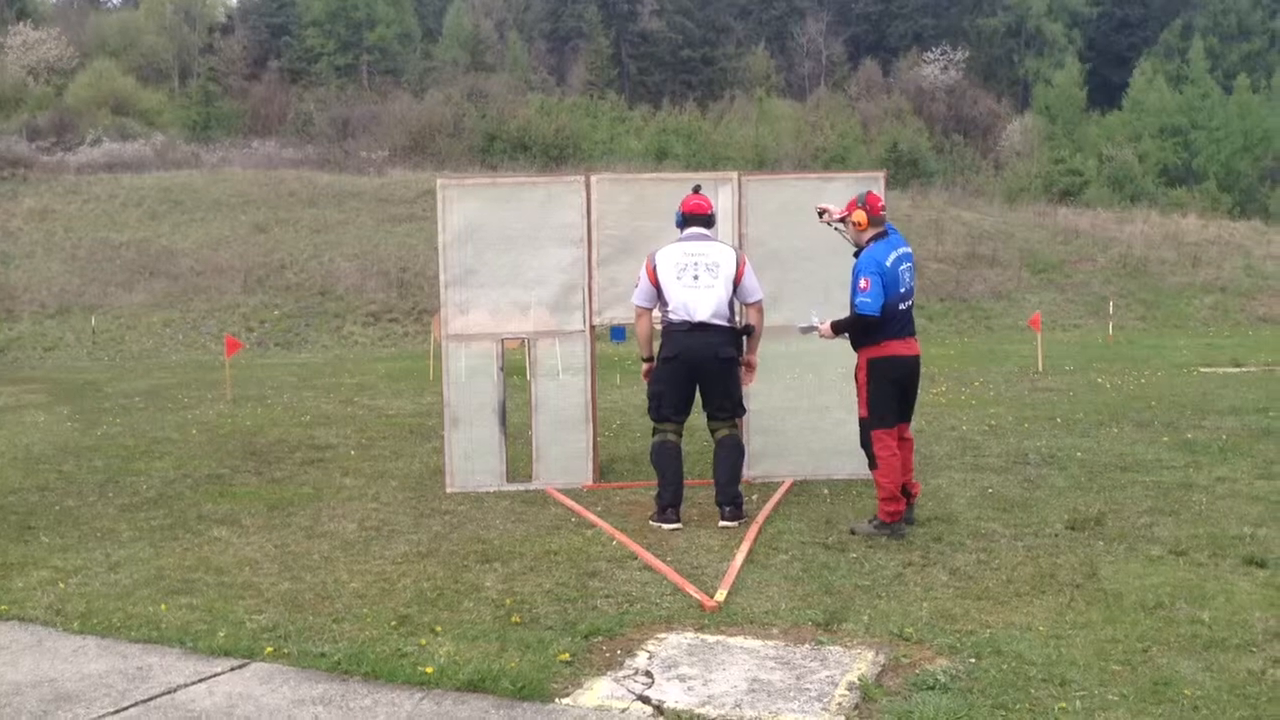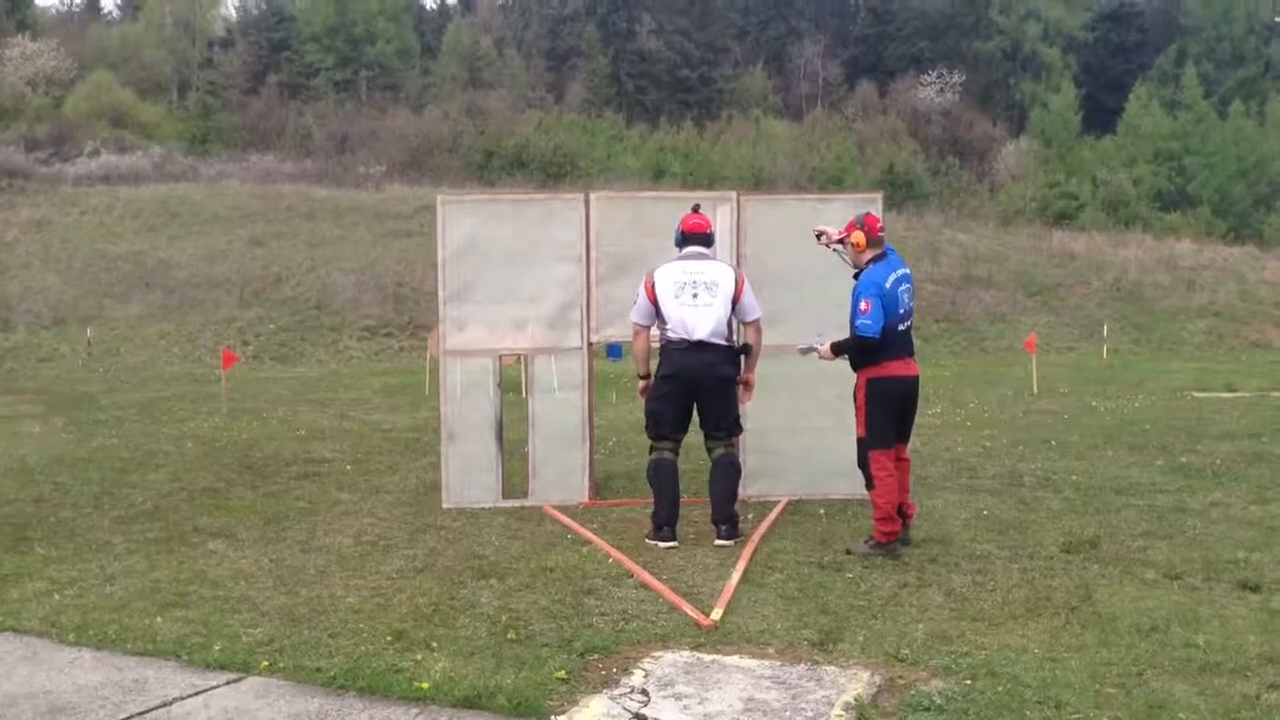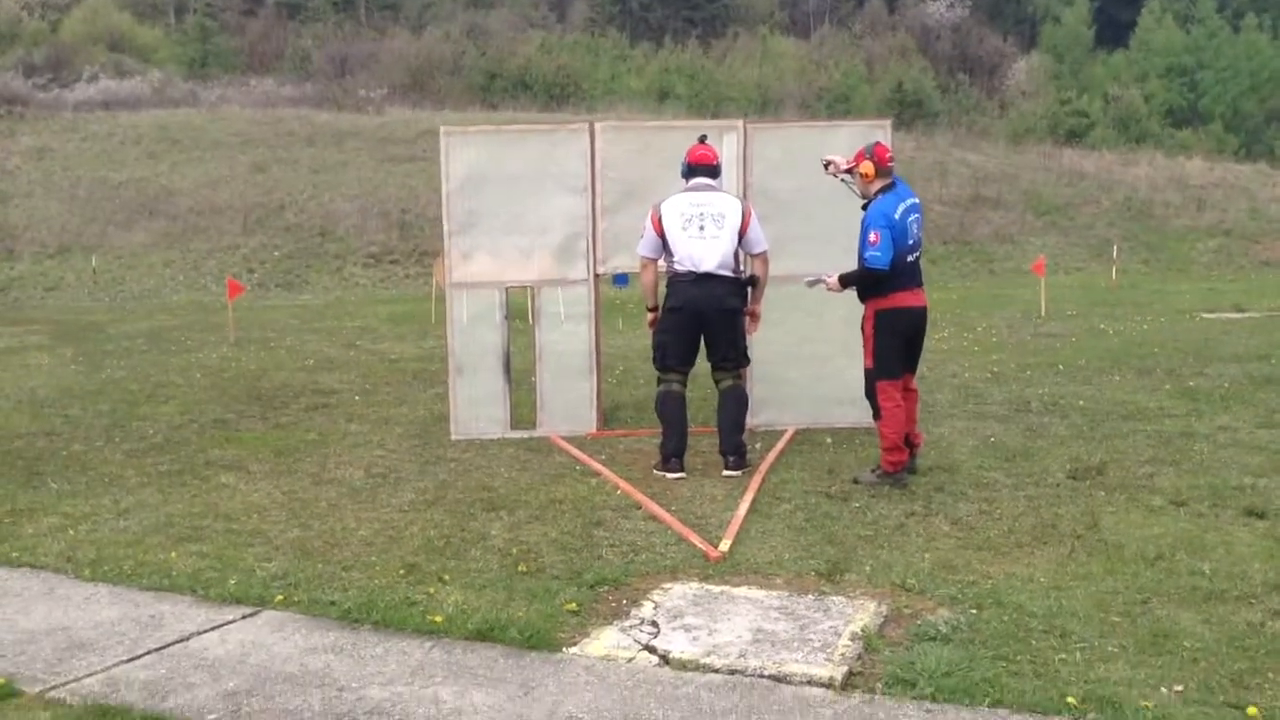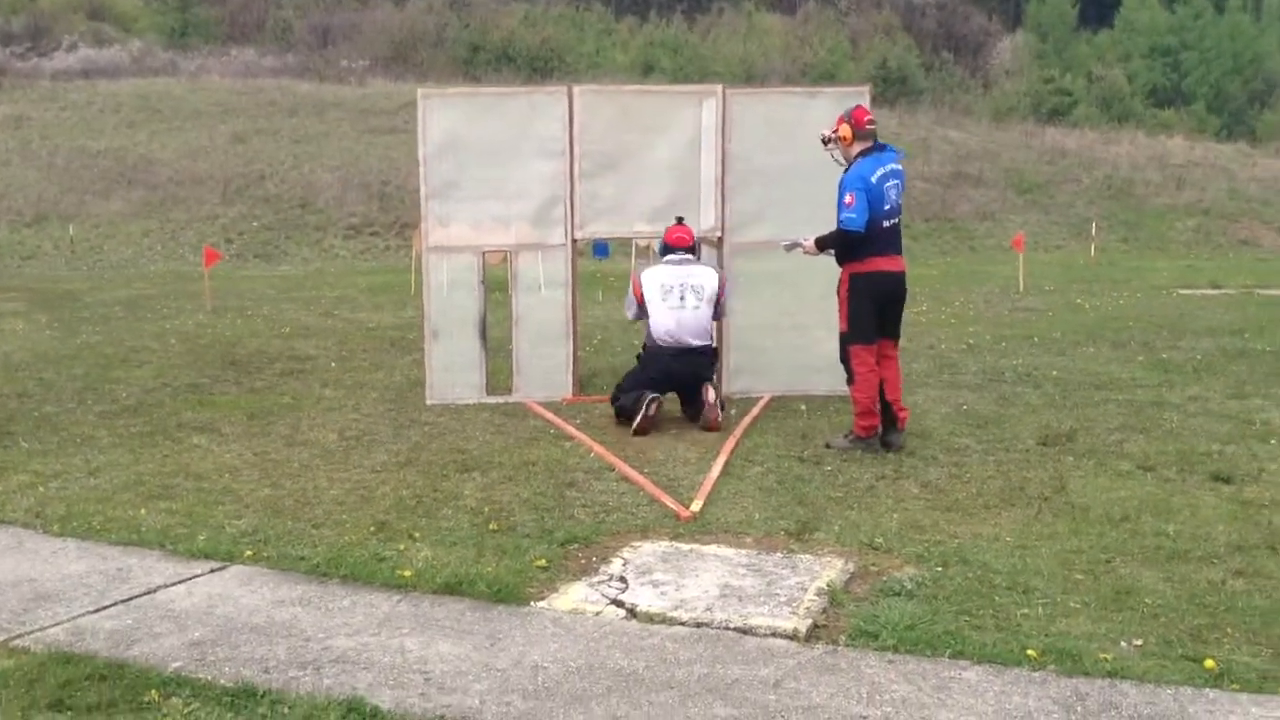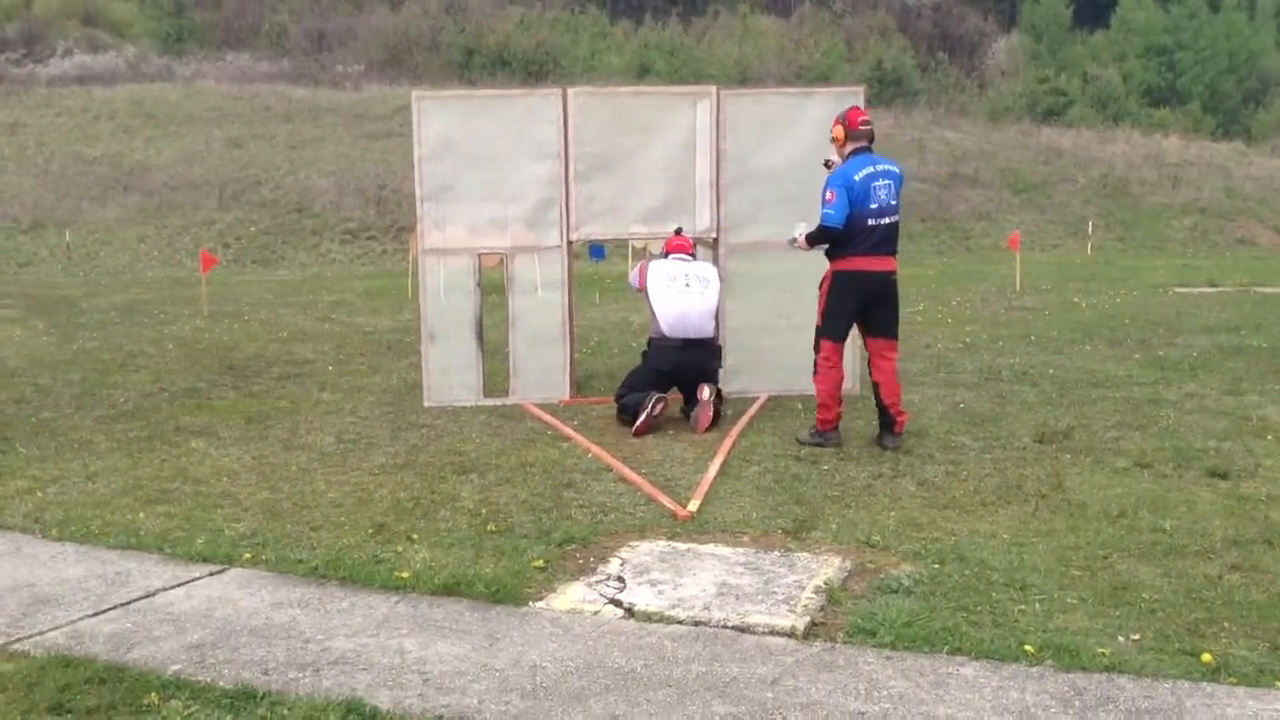
dt=1s
person 1, frame 1
left shoulder: (868, 260)
right shoulder: (898, 242)
left elbow: (866, 315)
right elbow: (880, 228)
left wrist: (835, 328)
right wrist: (841, 217)
left hip: (880, 358)
right hip: (908, 352)
left knee: (880, 438)
right knee: (900, 431)
left ankle: (890, 517)
right ankle: (906, 503)
person 1, frame 2
left shoulder: (869, 282)
right shoulder: (897, 263)
left elbow: (867, 337)
right elbow: (878, 248)
left wrist: (835, 349)
right wrist: (839, 237)
left hip: (879, 380)
right hip: (907, 373)
left knee: (877, 458)
right knee: (897, 452)
left ankle: (886, 537)
right ankle: (902, 523)
person 1, frame 3
left shoulder: (878, 212)
right shoulder: (906, 193)
left elbow: (876, 269)
right elbow: (886, 179)
left wrist: (843, 280)
right wrist: (847, 166)
left hip: (888, 310)
right hip: (915, 304)
left knee: (885, 388)
right knee: (904, 383)
left ankle: (892, 466)
right ankle: (909, 451)
person 1, frame 4
left shoulder: (854, 177)
right shoulder: (893, 161)
left elbow: (851, 231)
left wrist: (818, 244)
right wrist: (841, 147)
left hip: (863, 275)
right hip: (895, 272)
left knee: (860, 355)
right knee: (887, 352)
left ankle: (865, 432)
right ankle: (894, 427)
person 1, frame 5
left shoulder: (841, 177)
right shoulder: (894, 170)
left elbow: (832, 227)
left wrist: (808, 240)
left hip: (848, 274)
right hip: (885, 273)
left knee: (828, 351)
right knee: (884, 353)
left ankle: (827, 428)
right ankle: (892, 429)
person 2, frame 1
left shoulder: (659, 258)
right shoulder: (732, 256)
left elbow: (642, 314)
right elbow: (755, 308)
left wrist: (647, 358)
right wrist: (750, 353)
left hip: (676, 344)
right hip: (720, 344)
left knee: (667, 427)
right knee: (726, 426)
left ankle: (668, 510)
right ankle: (729, 508)
person 2, frame 2
left shoulder: (657, 276)
right shoulder: (731, 275)
left elbow: (640, 331)
right elbow: (753, 327)
left wrist: (644, 375)
right wrist: (749, 370)
left hip: (674, 362)
right hip: (718, 362)
left knee: (664, 445)
right knee: (723, 444)
left ankle: (664, 529)
right ankle: (725, 527)
person 2, frame 3
left shoulder: (664, 208)
right shoulder: (738, 206)
left elbow: (647, 264)
right elbow: (760, 259)
left wrist: (652, 308)
right wrist: (755, 302)
left hip: (681, 294)
right hip: (725, 294)
left knee: (672, 376)
right knee: (730, 375)
left ankle: (672, 459)
right ankle: (733, 457)
person 2, frame 4
left shoulder: (645, 276)
right shoulder: (713, 275)
left elbow: (632, 315)
right elbow: (719, 314)
left hip: (658, 359)
right hip: (699, 360)
left knee: (621, 399)
right knee: (697, 406)
left ankle: (642, 403)
right ankle: (706, 400)
person 2, frame 5
left shoulder: (650, 268)
right shoulder: (711, 271)
left elbow: (635, 279)
left hip: (664, 352)
right hip: (704, 353)
left knee: (625, 399)
right knee: (698, 401)
left ankle: (647, 404)
right ankle: (704, 403)
